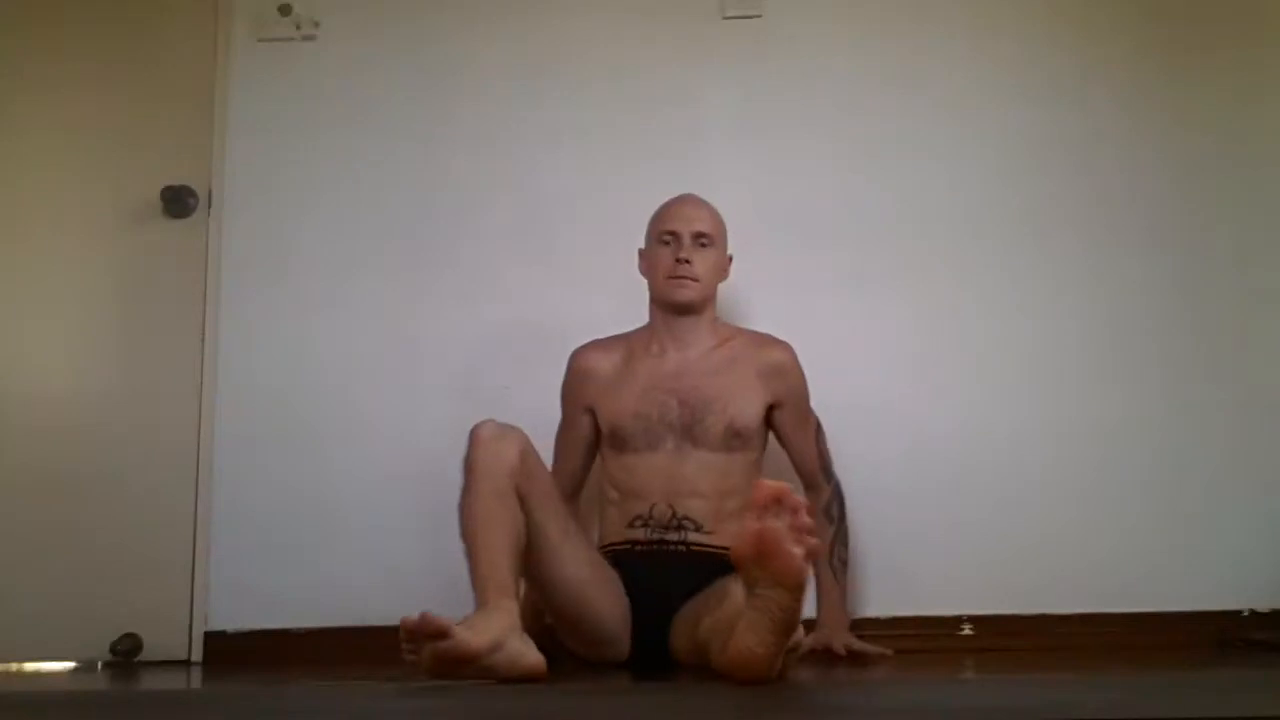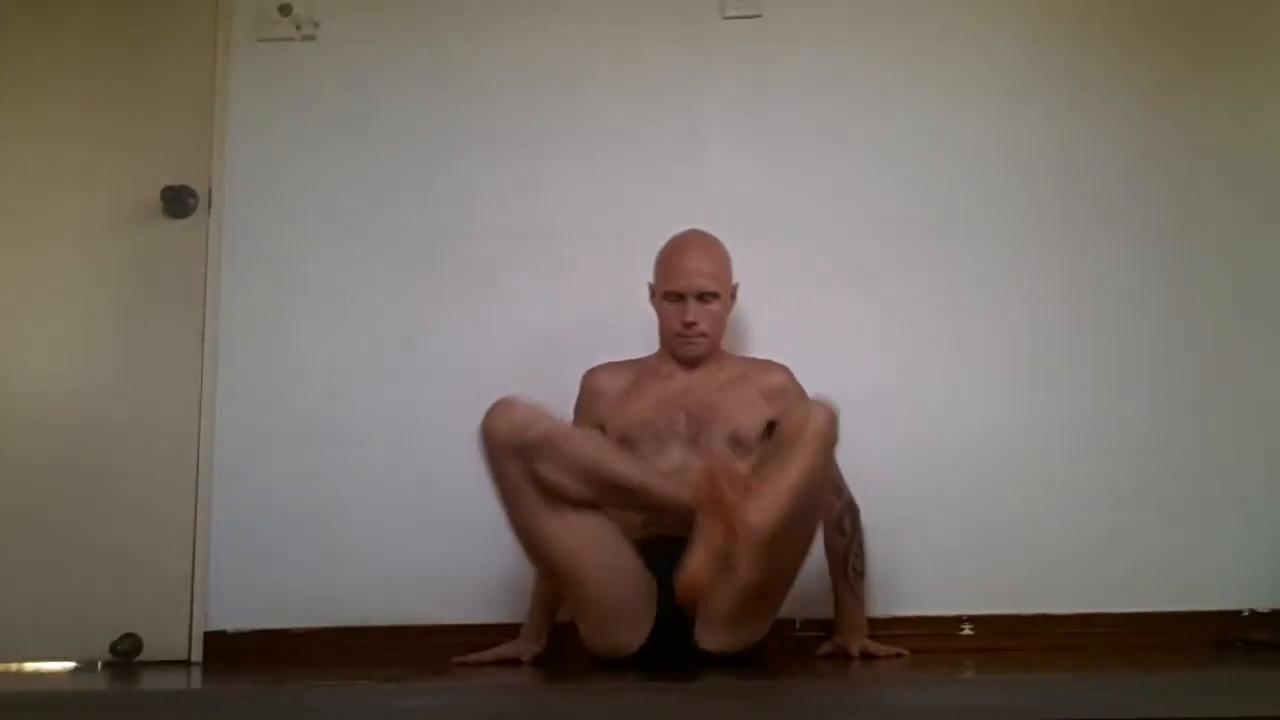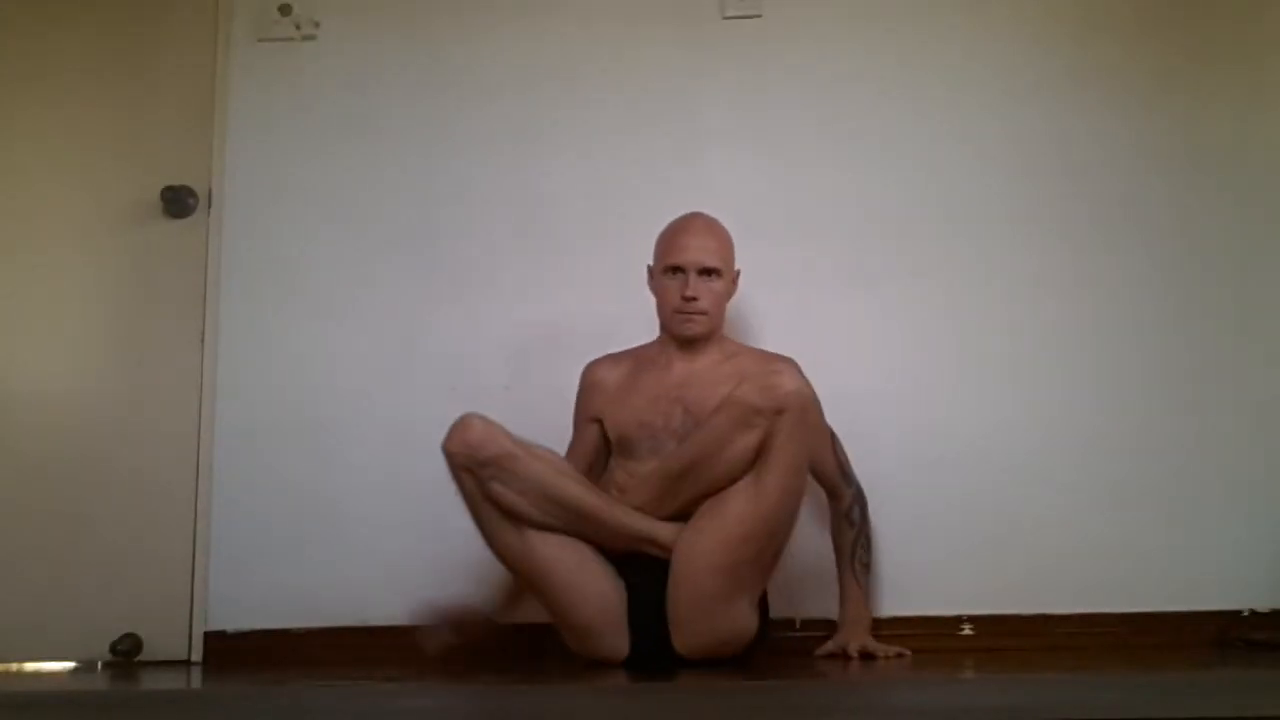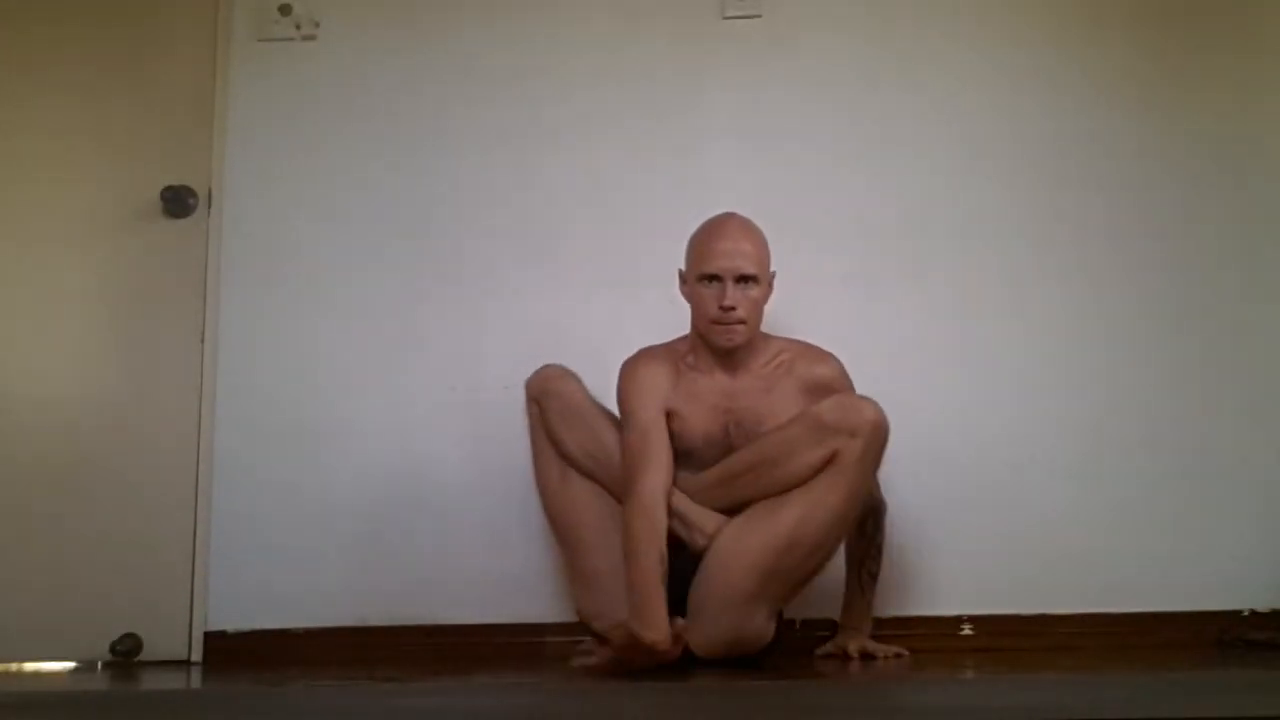
dt=0.7s
person 1, frame 1
left shoulder: (769, 364)
right shoulder: (594, 367)
left elbow: (822, 486)
right elbow: (559, 495)
left wrist: (833, 619)
right wrist: (525, 617)
left hip: (712, 594)
right hip: (612, 598)
right knee: (497, 445)
right ankle: (500, 630)
person 1, frame 2
left shoulder: (770, 386)
right shoulder: (606, 386)
left elbow: (837, 501)
right elbow: (568, 506)
left wrist: (852, 627)
right wrist: (534, 632)
left hip: (725, 621)
right hip: (625, 613)
left knee: (816, 420)
right knee: (506, 423)
person 1, frame 3
left shoulder: (771, 379)
right shoulder: (606, 380)
left elbow: (845, 490)
right elbow: (572, 492)
left wrist: (856, 623)
left hip: (716, 615)
right hip: (611, 620)
left knee: (778, 394)
right knee: (469, 438)
person 1, frame 4
left shoulder: (814, 375)
right shoulder: (650, 372)
left elbow: (865, 501)
right elbow: (645, 496)
left wrist: (855, 626)
right wrist: (651, 623)
left hip: (727, 614)
right hip: (629, 607)
left knee: (863, 419)
right knee: (550, 385)
